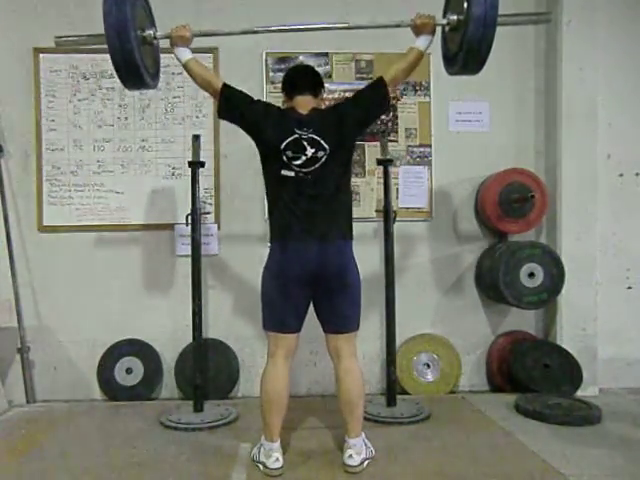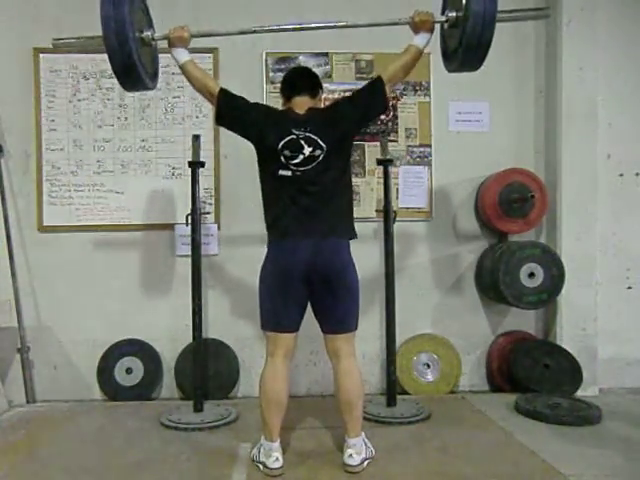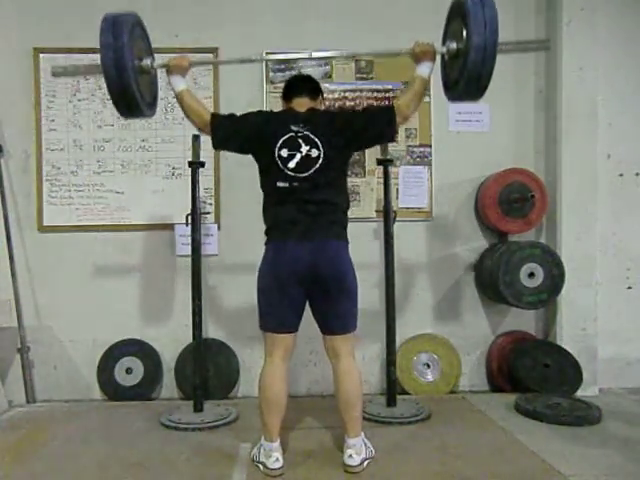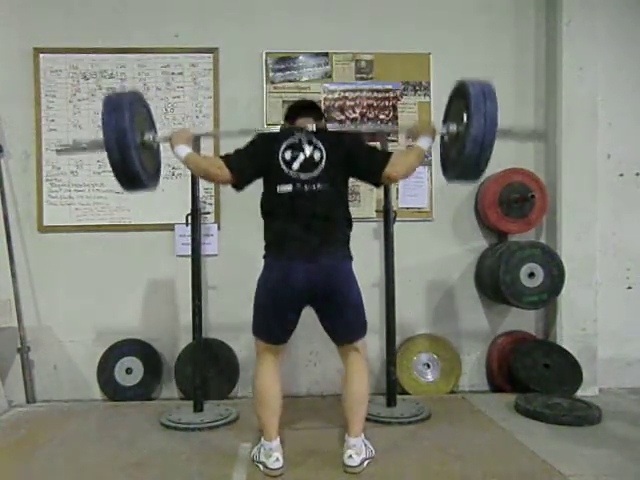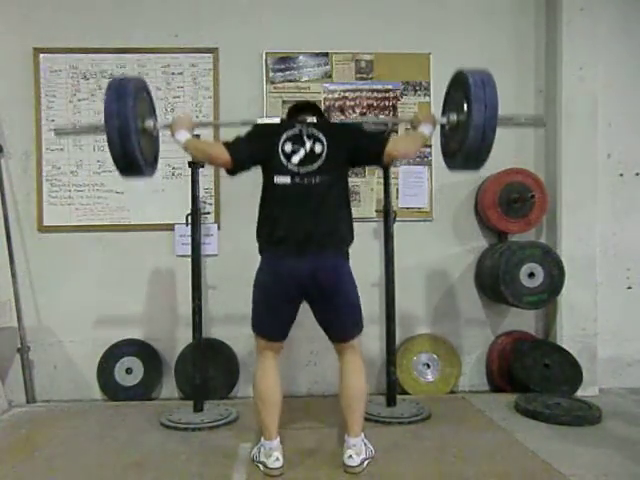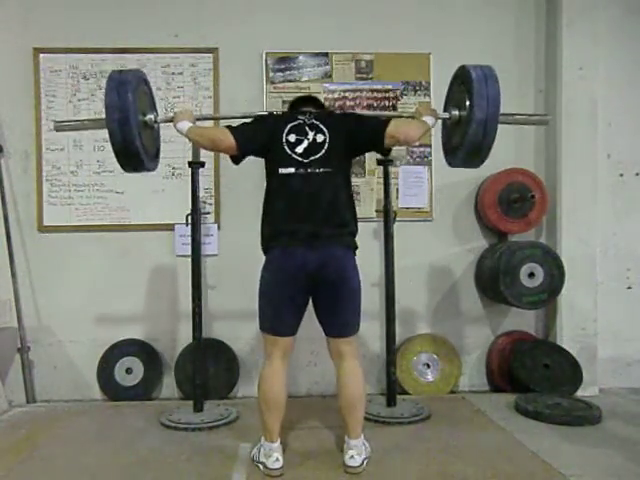
dt=0.3s
person 1, frame 1
left shoulder: (267, 122)
right shoulder: (343, 120)
left elbow: (214, 85)
right elbow: (392, 78)
left wrist: (182, 50)
right wrist: (423, 39)
left hip: (287, 257)
right hip: (336, 255)
left knee: (279, 355)
right knee: (345, 355)
person 1, frame 2
left shoulder: (264, 123)
right shoulder: (340, 118)
left elbow: (211, 89)
right elbow: (390, 78)
left wrist: (180, 51)
right wrist: (422, 37)
left hip: (284, 255)
right hip: (334, 253)
left knee: (278, 356)
right knee: (343, 355)
person 1, frame 3
left shoulder: (263, 125)
right shoulder: (340, 123)
left elbow: (204, 120)
right elbow: (402, 111)
left wrist: (178, 80)
right wrist: (424, 67)
left hip: (282, 255)
right hip: (331, 253)
left knee: (276, 356)
right knee: (343, 355)
person 1, frame 4
left shoulder: (268, 143)
right shoulder: (342, 142)
left elbow: (221, 172)
right elbow: (395, 171)
left wrist: (183, 149)
right wrist: (423, 142)
left hip: (281, 269)
right hip: (334, 268)
left knee: (267, 357)
right knee: (354, 355)
right ankle: (355, 447)
person 1, frame 5
left shoulder: (267, 134)
right shoulder: (343, 133)
left elbow: (219, 156)
right elbow: (400, 150)
left wrist: (183, 135)
right wrist: (424, 129)
left hip: (278, 264)
right hip: (331, 263)
left knee: (267, 354)
right knee: (350, 352)
left ankle: (271, 450)
right ankle: (355, 447)
person 1, frame 6
left shoulder: (271, 125)
right shoulder: (345, 124)
left elbow: (223, 141)
right elbow: (403, 133)
left wrist: (184, 124)
right wrist: (426, 118)
left hip: (284, 256)
right hip: (337, 255)
left knee: (276, 355)
right knee: (345, 354)
left ankle: (271, 449)
right ankle: (355, 447)
